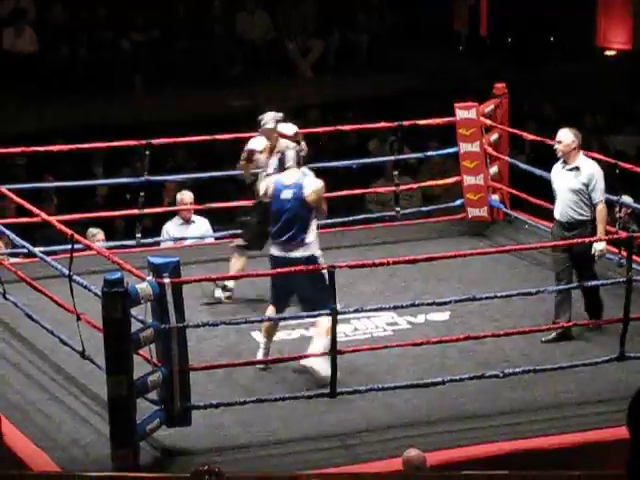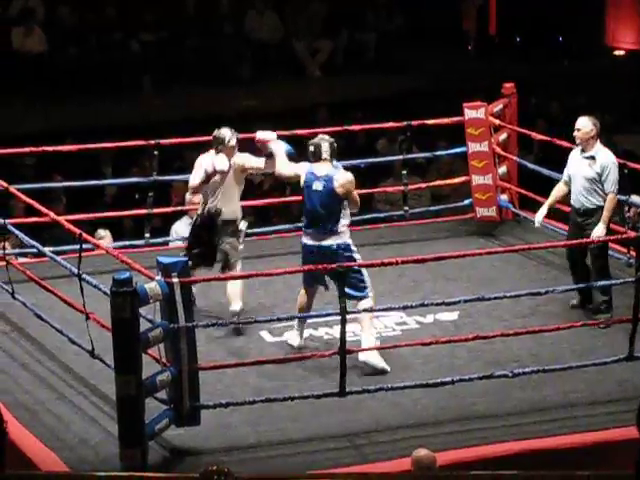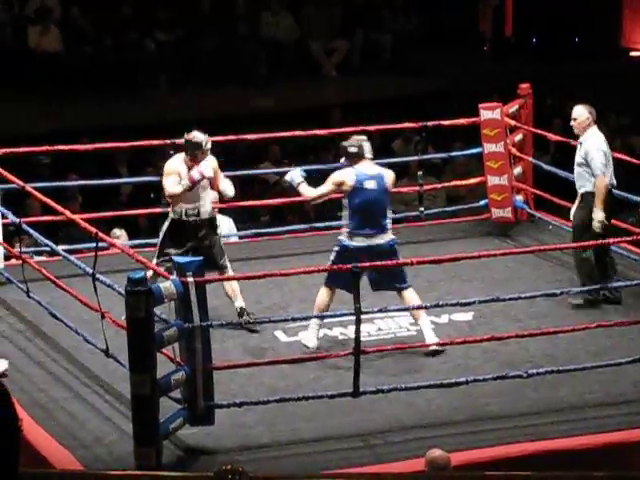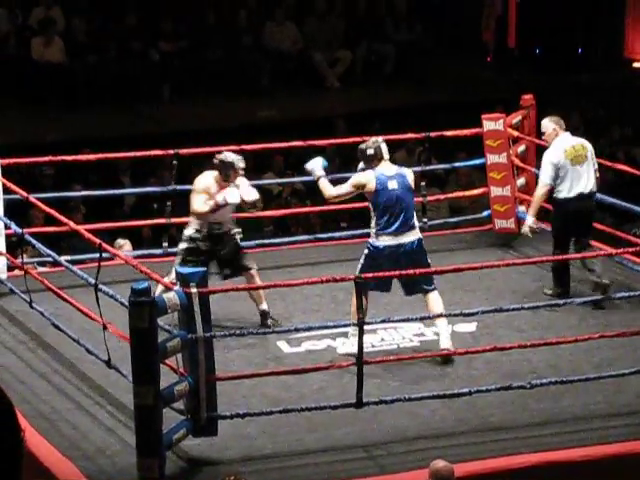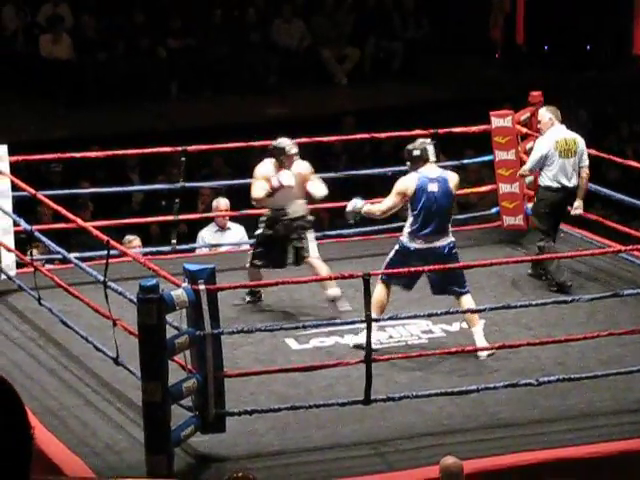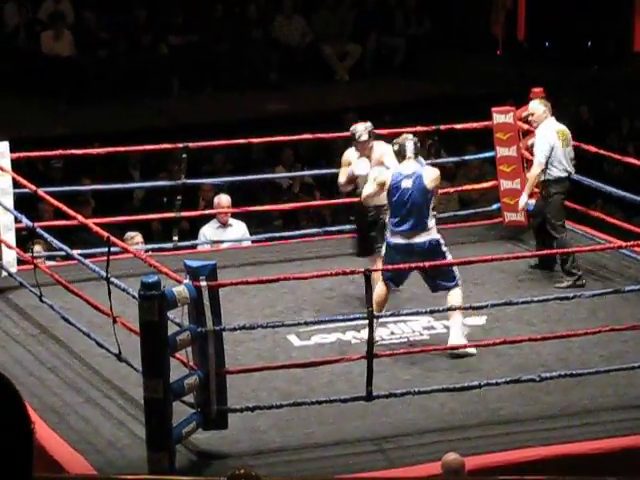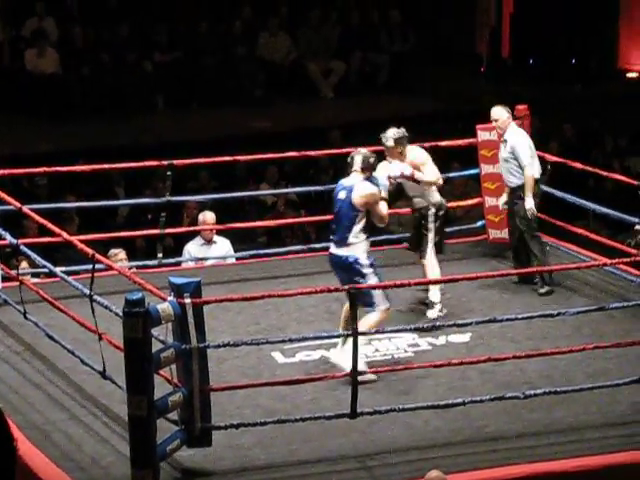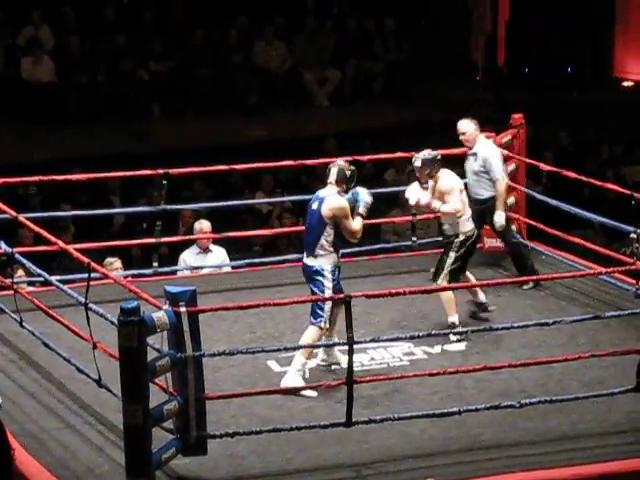
dt=0.4s
person 1, frame 1
left shoulder: (270, 183)
right shoulder: (314, 185)
left hip: (278, 257)
right hip: (305, 258)
left knee: (277, 304)
right knee: (327, 309)
left ankle: (263, 352)
right ankle: (316, 354)
person 1, frame 2
left shoulder: (304, 171)
right shoulder: (345, 177)
left elbow: (280, 169)
right elbow: (355, 207)
left wrist: (276, 145)
left hip: (311, 245)
right hip: (338, 246)
left knee: (309, 289)
right knee: (364, 295)
left ankle: (296, 334)
right ankle: (368, 346)
person 1, frame 3
left shoulder: (344, 176)
right shoulder: (388, 175)
left elbow: (313, 196)
left wrist: (298, 180)
left hip: (352, 245)
right hip: (383, 244)
left knee: (329, 286)
right knee: (405, 288)
left ankle: (312, 334)
right ankle: (430, 337)
person 1, frame 4
left shoulder: (364, 178)
right shoulder: (408, 174)
left elbow: (331, 194)
left wrist: (319, 173)
left hip: (381, 247)
right hip: (411, 243)
right knee: (429, 290)
left ankle: (354, 341)
right ankle: (445, 339)
person 1, frame 5
left shoulder: (407, 182)
right shoulder: (452, 179)
left elbow: (381, 211)
left wrist: (360, 207)
left hip: (411, 247)
right hip: (443, 247)
left knee: (384, 282)
right knee: (462, 293)
left ankle: (370, 334)
right ankle: (481, 343)
person 1, frame 6
left shoulder: (386, 175)
right shoulder: (432, 174)
left elbow: (365, 198)
left wrist: (373, 180)
left hip: (397, 242)
right hip: (427, 242)
left knee: (385, 282)
right knee: (452, 285)
right ankle: (456, 337)
person 1, frame 7
left shoulder: (340, 185)
right shoulder: (369, 190)
right elbow: (381, 220)
right wrist: (382, 194)
left hip: (336, 254)
right hip: (354, 257)
left knee: (355, 300)
right knee: (380, 308)
left ankle: (345, 345)
right ankle: (349, 353)
person 1, frame 8
left shoulder: (320, 195)
right shoulder: (336, 203)
right elbow: (354, 234)
left wrist: (352, 198)
right wrist: (361, 208)
left hip: (315, 263)
right hip: (322, 267)
left knee: (336, 304)
right knee: (320, 323)
left ankle: (328, 353)
right ankle: (293, 375)
person 2, frame 1
left shoulder: (591, 169)
right shoulder: (556, 169)
left elbow: (600, 205)
left wrist: (600, 237)
left hip: (583, 229)
right hip: (560, 229)
left knee: (587, 278)
right knee: (561, 280)
left ankle: (595, 316)
right ankle: (562, 327)
person 2, frame 2
left shoulder: (606, 159)
right shoulder: (574, 154)
left elbow: (611, 195)
right elbow: (564, 184)
left wrist: (602, 225)
right wrist: (546, 206)
left hip: (595, 216)
right hip: (576, 214)
left knee: (598, 263)
right knee: (574, 259)
left ankle: (604, 309)
right ankle: (585, 297)
person 2, frame 3
left shoulder: (592, 142)
right shoulder: (589, 140)
left elbow: (601, 178)
left wrist: (598, 209)
right wrist: (578, 201)
left hip: (593, 200)
right hip: (599, 199)
left knee: (580, 246)
right knee: (601, 245)
left ankle: (590, 293)
right ankle: (611, 291)
person 2, frame 4
left shoulder: (553, 152)
right shoulder: (584, 144)
left elbow: (544, 188)
right elbow: (596, 175)
left wrist: (531, 215)
left hip: (566, 205)
right hip: (587, 201)
left knee: (561, 248)
right knee: (583, 245)
left ankle: (561, 289)
right ankle: (598, 278)
person 2, frame 5
left shoulder: (545, 141)
right shoulder: (577, 139)
left elbow: (529, 170)
right elbow: (584, 173)
left wrist: (520, 173)
right wrist: (579, 199)
left hip: (548, 193)
right hip: (567, 193)
left knee: (544, 238)
right knee: (550, 234)
left ankle: (560, 279)
right ankle: (540, 269)
person 2, frame 6
left shoulder: (544, 133)
right shoulder: (562, 129)
left elbow: (538, 167)
right elbow: (570, 159)
left wrist: (525, 194)
left hip: (553, 185)
right hip: (562, 181)
left knee: (557, 230)
right knee: (538, 219)
left ankle: (574, 275)
right ankle: (546, 260)
person 2, frame 7
left shoulder: (517, 137)
right shoulder: (506, 138)
left elbow: (529, 170)
left wrist: (529, 199)
right wrist: (506, 193)
left hip: (524, 192)
right hip: (515, 191)
left knee: (529, 234)
right knee: (515, 235)
left ankle: (545, 279)
right ankle: (526, 275)
person 2, frame 8
left shoulder: (488, 151)
right shoulder: (473, 151)
left elbow: (500, 182)
left wrist: (500, 211)
left hip: (490, 202)
right hip: (476, 202)
left knee: (509, 241)
left ankle: (530, 275)
person 3, frame 1
left shoulder: (287, 143)
right shoulder: (258, 143)
left elbow: (302, 154)
right elbow: (245, 170)
left wrist: (297, 141)
right wrist: (248, 156)
right hip: (263, 202)
right knee: (242, 245)
right ankle: (228, 287)
person 3, frame 2
left shoulder: (241, 159)
right shoulder: (203, 160)
left elbow: (266, 167)
right elbow: (193, 189)
right wrist: (209, 174)
left hip: (230, 222)
right hip: (206, 218)
left knee: (231, 267)
right knee: (187, 263)
left ankle: (235, 313)
person 3, frame 3
left shoulder: (210, 162)
right shoulder: (174, 165)
left elbow: (217, 183)
right elbow: (171, 195)
left wrist: (224, 188)
right wrist: (192, 180)
left hip: (205, 221)
right hip: (179, 223)
left knee: (223, 268)
right knee: (159, 268)
left ankle: (242, 312)
person 3, frame 4
left shoulder: (240, 181)
right shoulder: (204, 182)
left elbow: (253, 204)
right elbow: (196, 212)
left wrist: (252, 200)
right wrist: (219, 203)
left hip: (226, 233)
right hip: (200, 234)
left knee: (250, 273)
right knee: (176, 278)
left ankle: (264, 314)
person 3, frame 5
left shoulder: (302, 167)
right shoulder: (263, 169)
left elbow: (314, 186)
right elbow: (256, 200)
left wrist: (318, 190)
right wrist: (273, 188)
left hip: (298, 219)
right hip: (274, 220)
left knee: (311, 259)
right knee: (255, 262)
left ankle: (334, 296)
right ankle: (254, 293)
person 3, frame 6
left shoulder: (384, 149)
right shoulder: (350, 156)
right elbow: (342, 185)
right wrist: (351, 176)
left hip: (384, 206)
right hip: (365, 207)
left knee: (378, 254)
right knee: (365, 252)
right ankle: (381, 276)
person 3, frame 7
left shoulder: (417, 156)
right shoulder: (395, 157)
left elbow: (437, 180)
right elbow: (392, 181)
left wrist: (413, 174)
right wrist: (385, 174)
left hip: (431, 208)
right hip: (420, 208)
left knee: (427, 253)
right knee: (419, 249)
left ankle: (436, 304)
right ankle: (430, 285)
person 3, frame 8
left shoulder: (447, 181)
right shoulder: (435, 181)
left elbow: (457, 211)
right elbow: (430, 206)
left wrist: (431, 203)
right wrist: (419, 198)
left hip: (461, 236)
right hip: (459, 233)
left knee: (441, 281)
right knee: (458, 271)
left ankle: (456, 328)
right ankle: (480, 301)
